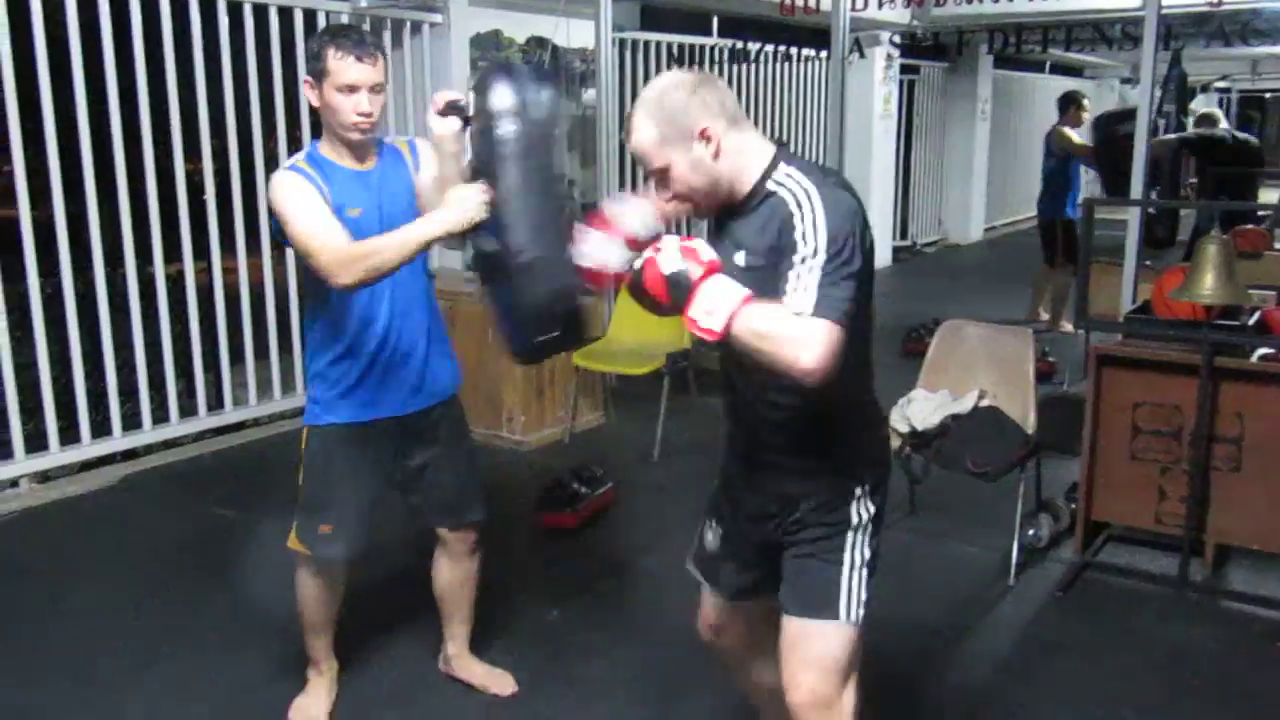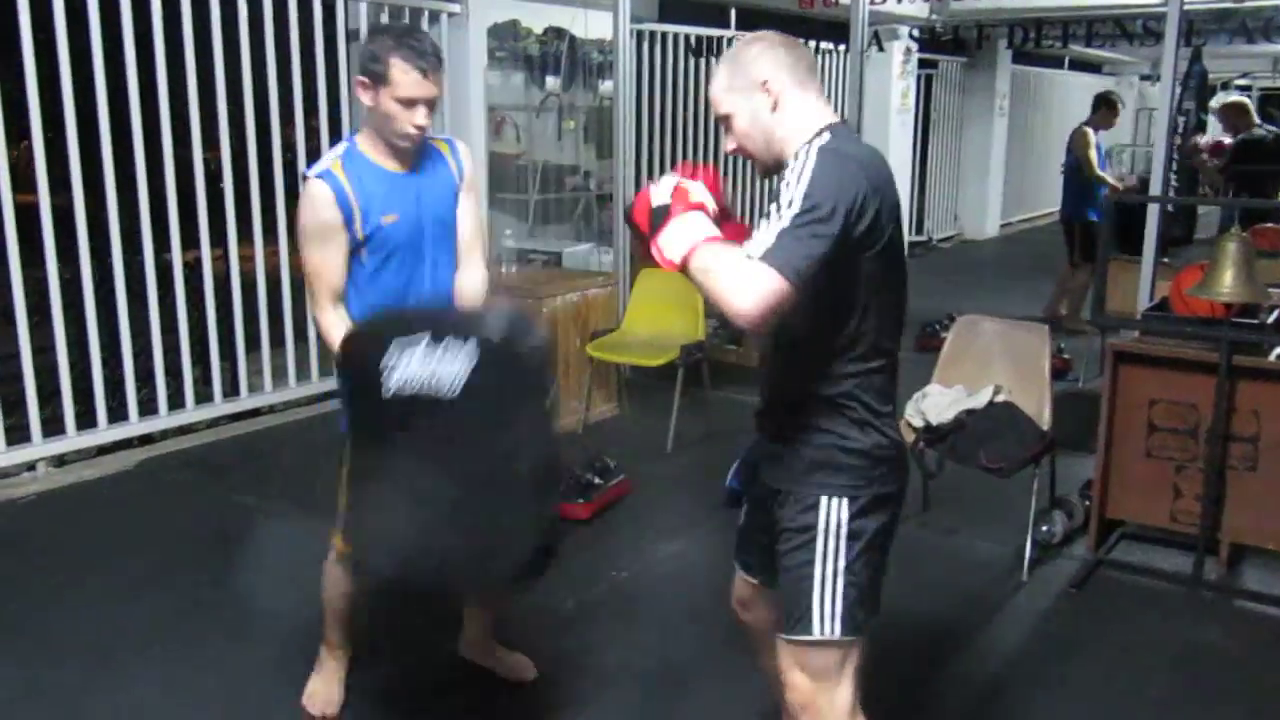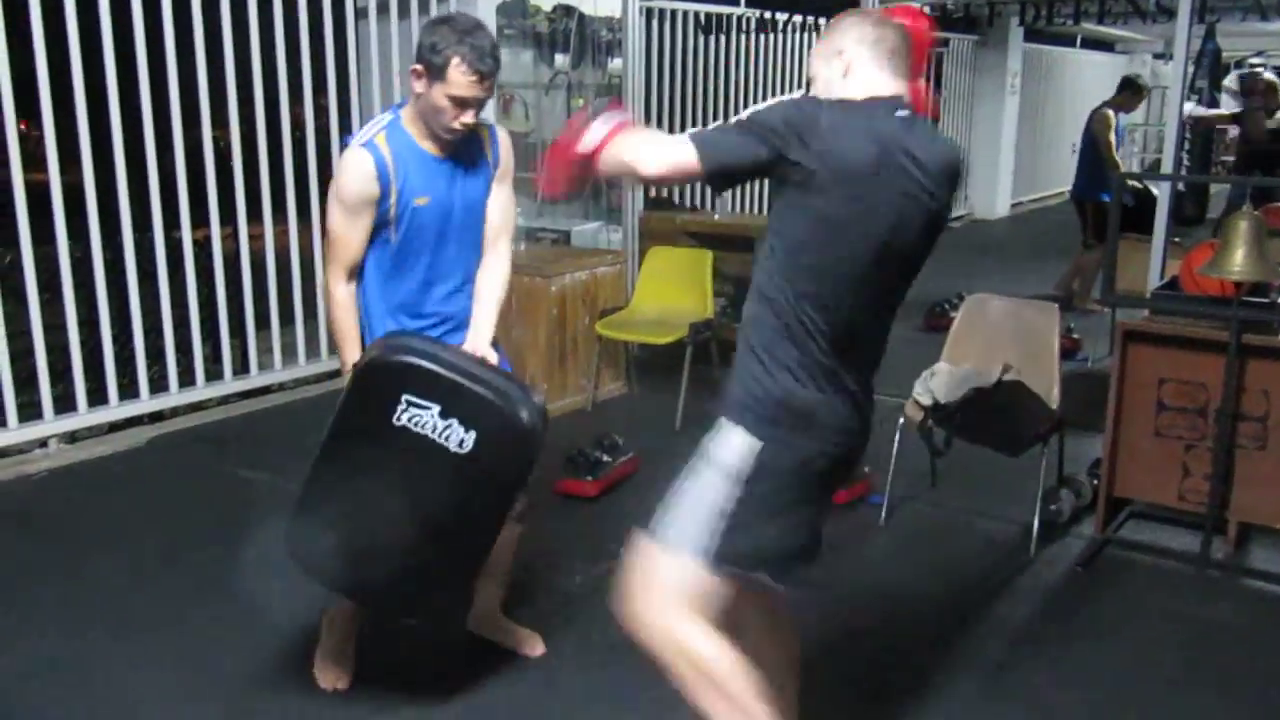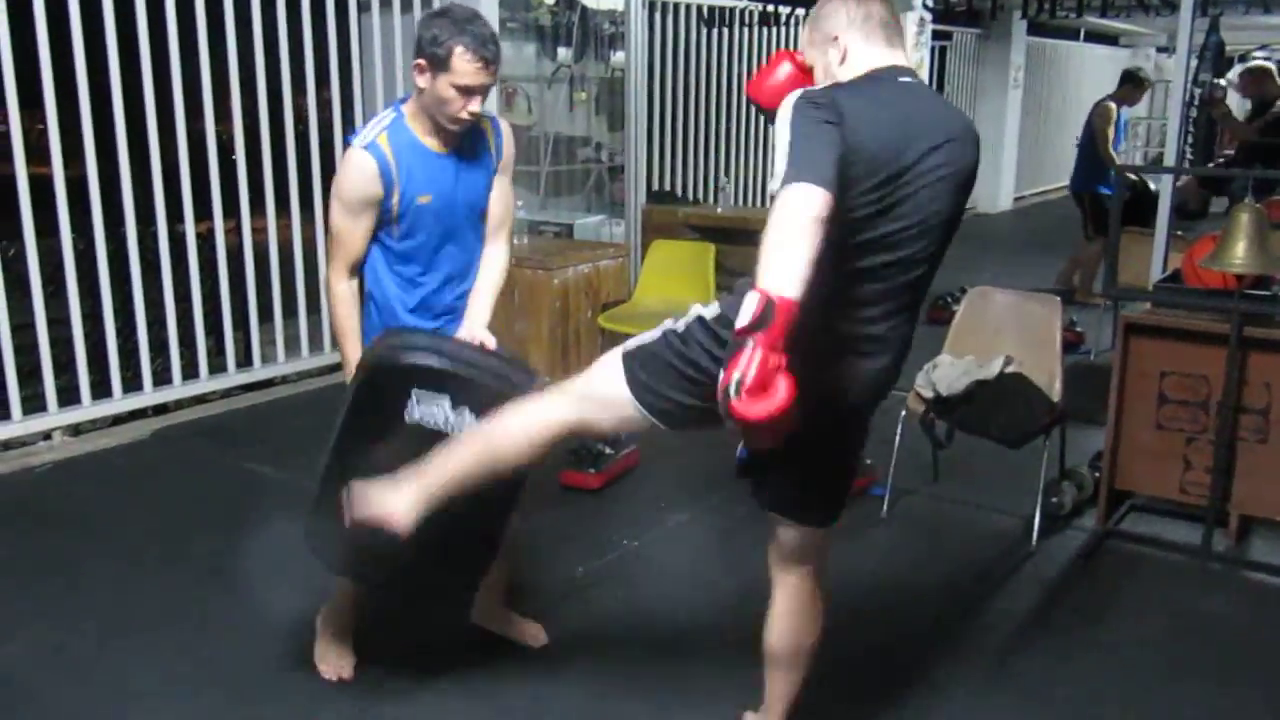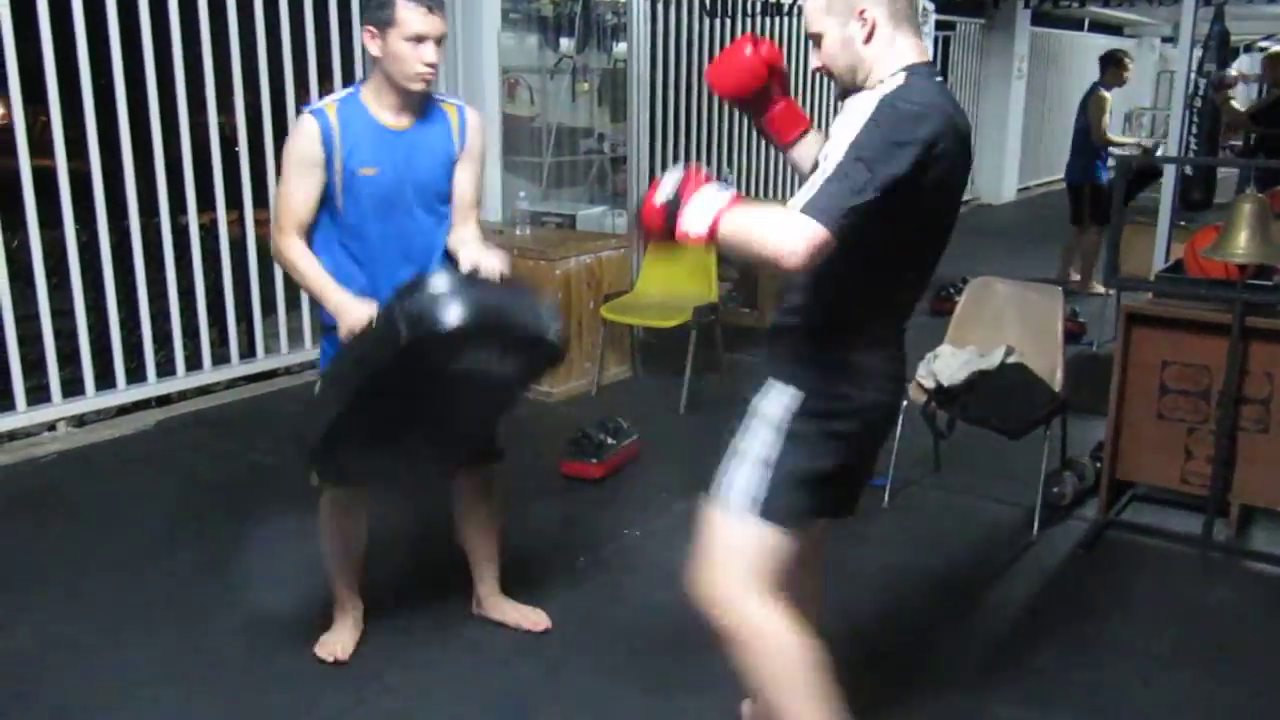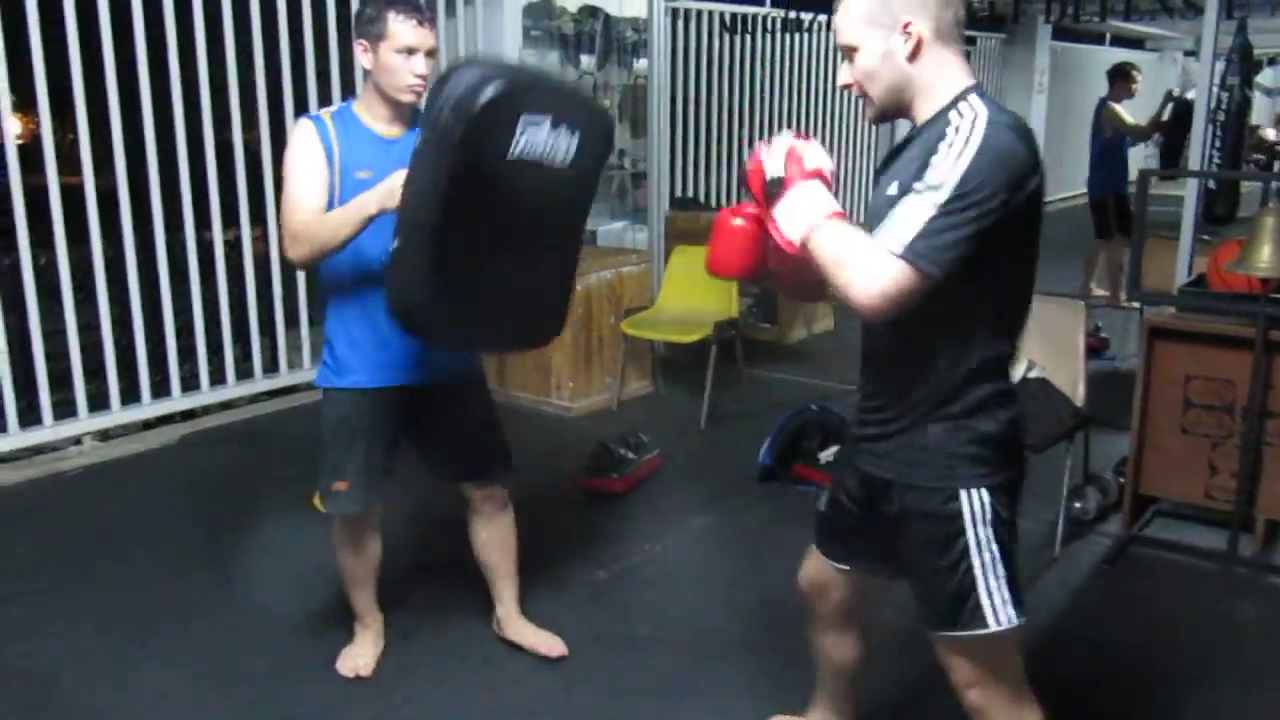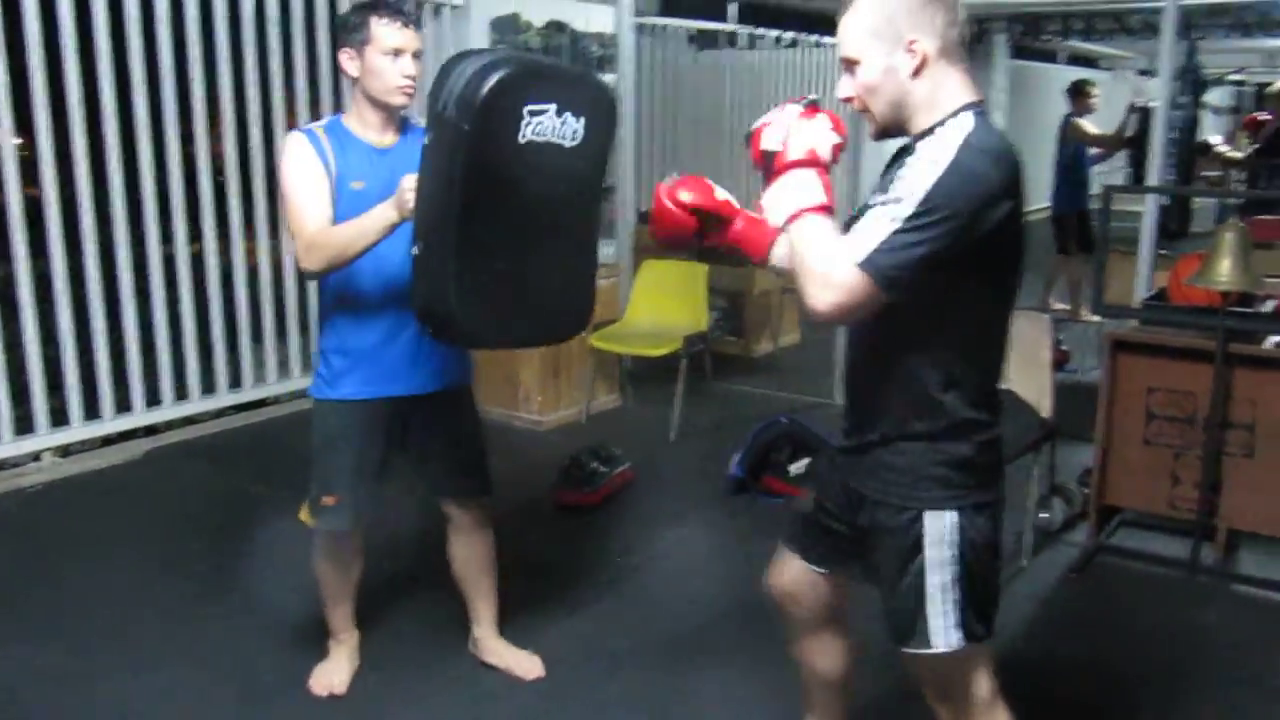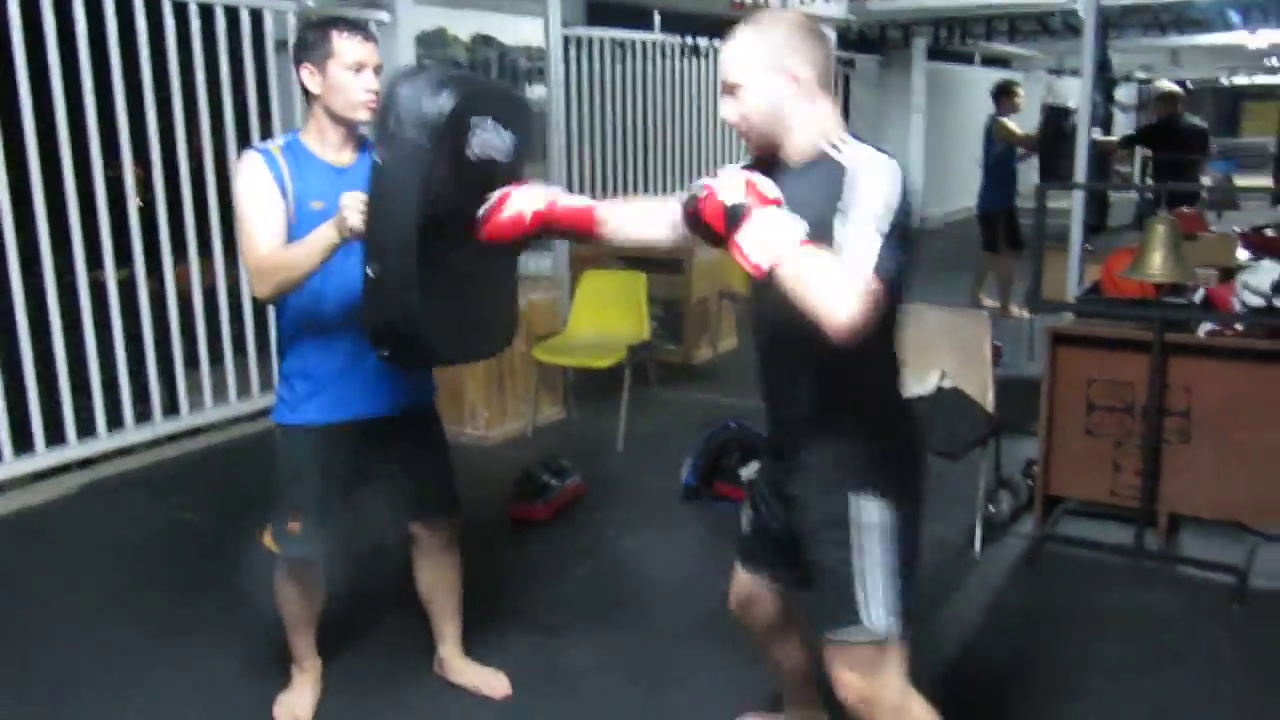
dt=0.3s
person 1, frame 1
left shoulder: (812, 205)
right shoulder: (739, 203)
left elbow: (808, 353)
right elbow: (661, 216)
left wrist: (709, 293)
left hip: (831, 478)
right hip: (752, 466)
right knee: (724, 624)
person 1, frame 2
left shoulder: (828, 168)
right shoulder: (823, 165)
left elbow: (750, 300)
right elbow: (769, 280)
left wrist: (685, 227)
right wrist: (712, 241)
left hip: (838, 469)
right hip: (793, 450)
right knee: (754, 602)
person 1, frame 3
left shoulder: (810, 121)
right shoulder: (941, 159)
left elbow: (670, 161)
left wrist: (599, 140)
left hip: (773, 412)
right hip: (832, 418)
left knee: (660, 613)
right knee: (743, 587)
person 1, frame 4
left shoulder: (820, 108)
right shoulder: (960, 134)
left elbow: (802, 216)
left wrist: (765, 334)
left hip: (760, 357)
right hip: (851, 382)
left knee: (569, 402)
right knee: (797, 564)
left ankle: (410, 494)
person 1, frame 5
left shoulder: (888, 109)
right shoulder: (928, 110)
left elbow: (797, 243)
right elbow: (820, 163)
left wrist: (702, 208)
right wrist: (767, 104)
left hip: (816, 381)
right hip: (854, 378)
left knee: (725, 582)
right knee: (781, 556)
person 1, frame 6
left shoulder: (984, 143)
right shoulder: (927, 144)
left elbow: (873, 288)
right elbow: (868, 269)
left wrist: (802, 192)
right wrist: (784, 233)
left hip: (950, 459)
right hip: (883, 440)
right knee: (824, 584)
person 1, frame 7
left shoulder: (968, 159)
right shoulder: (925, 152)
left elbow: (832, 295)
right elbow: (830, 265)
left wrist: (796, 173)
right wrist: (727, 223)
left hip: (931, 477)
right hip: (871, 452)
right knee: (803, 593)
person 1, frame 8
left shoulder: (868, 177)
right shoulder: (772, 176)
left elbow: (844, 311)
right elbow: (669, 225)
left wrist: (761, 221)
right wrist: (559, 210)
left hip: (858, 469)
right hip: (797, 455)
right knee: (755, 601)
person 2, frame 1
left shoulder: (413, 155)
right shoulder: (296, 184)
left elbow: (456, 221)
right elbow: (343, 269)
left wrist: (453, 150)
right wrist: (443, 219)
left hip: (430, 391)
right hip: (346, 403)
left knee: (462, 528)
right knee: (324, 551)
left ankle: (458, 651)
person 2, frame 2
left shoulder: (454, 159)
right shoulder: (330, 186)
left elbow: (470, 259)
right elbow: (328, 308)
right knee: (357, 543)
left ankle: (479, 637)
right ankle: (333, 655)
person 2, frame 3
left shoulder: (493, 146)
right shoulder: (368, 160)
left elbow: (497, 250)
right elbow: (341, 278)
left wrist: (480, 338)
left hip: (472, 357)
left ankle: (487, 611)
right ankle: (339, 626)
person 2, frame 4
left shoulder: (495, 137)
right shoulder: (371, 158)
left elbow: (495, 242)
right elbow: (342, 274)
left wrist: (474, 324)
right wrist: (358, 376)
left hip: (470, 347)
left ankle: (489, 604)
right ankle: (338, 615)
person 2, frame 5
left shoulder: (461, 122)
right shoulder: (321, 126)
left elbow: (462, 220)
right elbow: (284, 238)
left wrist: (476, 250)
right wrist: (340, 302)
right hip: (362, 341)
left knee: (478, 470)
right knee: (346, 486)
left ankle: (488, 592)
right ankle: (347, 607)
person 2, frame 6
right shoulder: (318, 136)
right elbow: (298, 243)
right wrist: (379, 195)
left hip: (446, 356)
right hip: (360, 365)
left knee: (490, 488)
right knee: (354, 507)
left ankle: (508, 614)
right ankle: (368, 622)
person 2, frame 7
right shoulder: (310, 147)
right elbow: (313, 254)
right wrist: (395, 209)
left hip: (438, 367)
right hip: (353, 376)
left knee: (468, 506)
right knee: (336, 521)
left ankle: (486, 634)
right ankle: (342, 639)
person 2, frame 8
right shoulder: (265, 167)
right elbow: (264, 279)
right wrist: (337, 230)
left hip: (401, 387)
right hip: (315, 400)
left knee: (435, 527)
right knee: (300, 549)
left ankle: (450, 655)
person 3, frame 1
left shoulder: (1066, 135)
right shoulder: (1061, 134)
left elbow: (1088, 159)
right elbow: (1091, 155)
left hip: (1056, 210)
right hip: (1058, 212)
left knee: (1051, 264)
right knee: (1067, 266)
left ankle: (1037, 311)
right ankle: (1057, 321)
person 3, frame 2
left shoulder: (1091, 135)
right shoulder: (1084, 133)
right elbow: (1094, 174)
left wrist: (1112, 188)
right wrist: (1118, 187)
left hip: (1082, 210)
right hip: (1080, 212)
left knee: (1076, 264)
right knee: (1086, 266)
left ankle: (1054, 308)
right ankle: (1072, 318)
person 3, frame 3
left shoulder: (1114, 116)
right shoulder: (1105, 115)
right elbow: (1110, 158)
right wrist: (1128, 183)
left hip: (1099, 191)
right hip: (1092, 192)
left knee: (1093, 245)
right knee: (1099, 246)
left ankle: (1066, 284)
right ankle: (1082, 298)
person 3, frame 4
left shoulder: (1118, 110)
right shoulder: (1107, 108)
right elbow: (1105, 151)
left wrist: (1121, 175)
right wrist: (1125, 176)
left hip: (1098, 183)
right hip: (1091, 184)
left knee: (1095, 237)
right knee: (1100, 238)
left ankle: (1066, 276)
right ankle: (1084, 291)
person 3, frame 5
left shoulder: (1096, 93)
right shoulder: (1101, 96)
right elbow: (1100, 138)
left wrist: (1128, 142)
right wrist: (1134, 143)
left hip: (1081, 171)
right hip: (1089, 173)
left knee: (1082, 226)
right knee: (1095, 227)
left ankle: (1066, 272)
right ankle: (1087, 282)
person 3, frame 6
left shoulder: (1108, 107)
right shoulder: (1111, 109)
left elbow: (1129, 138)
right elbow: (1140, 133)
left wrist: (1156, 127)
right wrist: (1164, 104)
left hip: (1103, 184)
right hip: (1110, 186)
left knee: (1104, 239)
right knee: (1120, 239)
left ankle: (1088, 286)
right ankle: (1117, 295)
person 3, frame 7
left shoulder: (1075, 125)
right shoulder: (1075, 125)
left elbow: (1090, 158)
right elbow: (1110, 142)
left wrist: (1119, 146)
right wrist: (1128, 116)
left hip: (1069, 201)
right hip: (1072, 203)
left knee: (1066, 254)
right knee: (1080, 255)
left ankle: (1047, 300)
right ankle: (1078, 310)
person 3, frame 8
left shoulder: (999, 124)
right shoulder: (1002, 125)
left elbow: (1012, 156)
right elbow: (1032, 143)
left wrist: (1036, 147)
left hip: (994, 199)
right hip: (999, 201)
left knee: (993, 251)
right knee: (1009, 252)
left ankle: (977, 296)
right ankle: (1007, 306)
